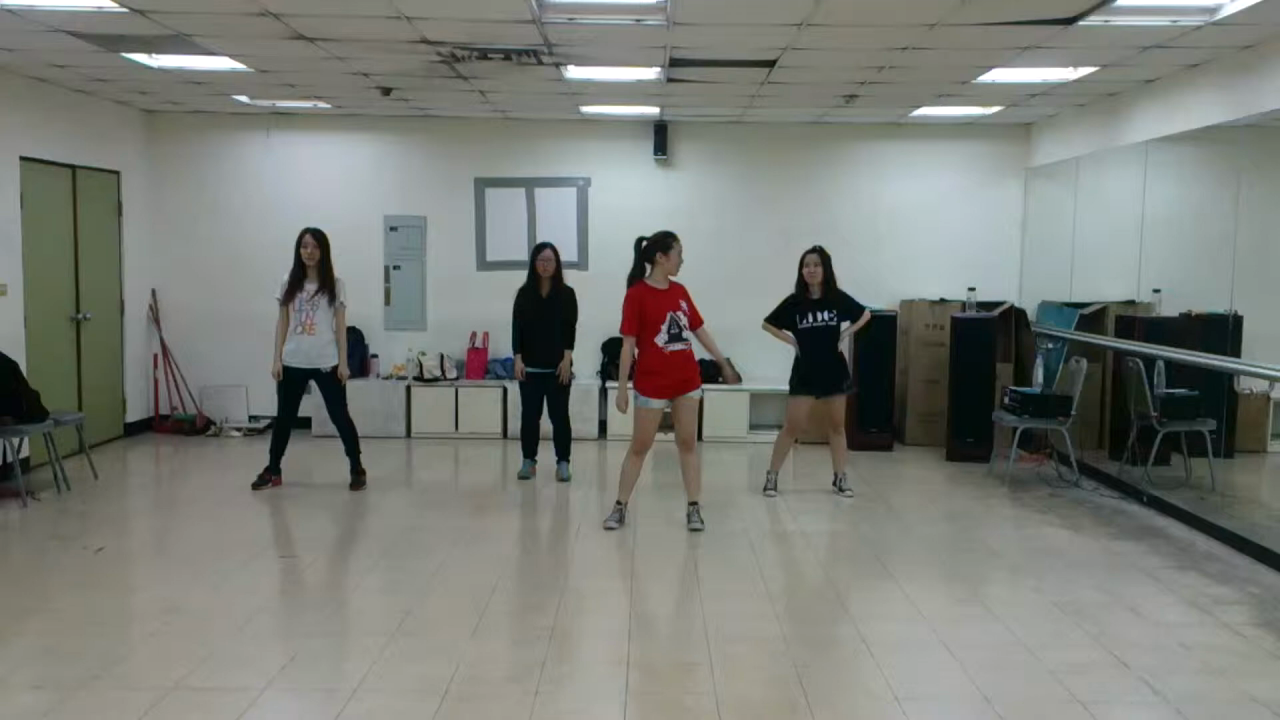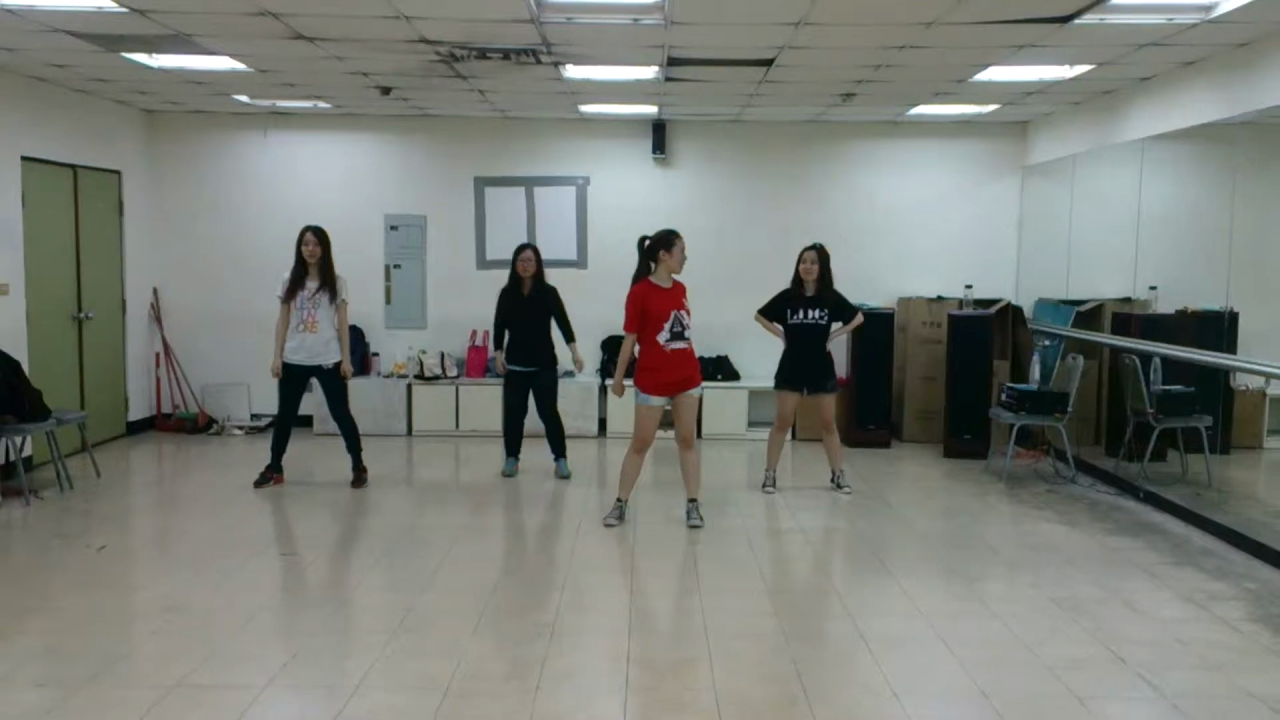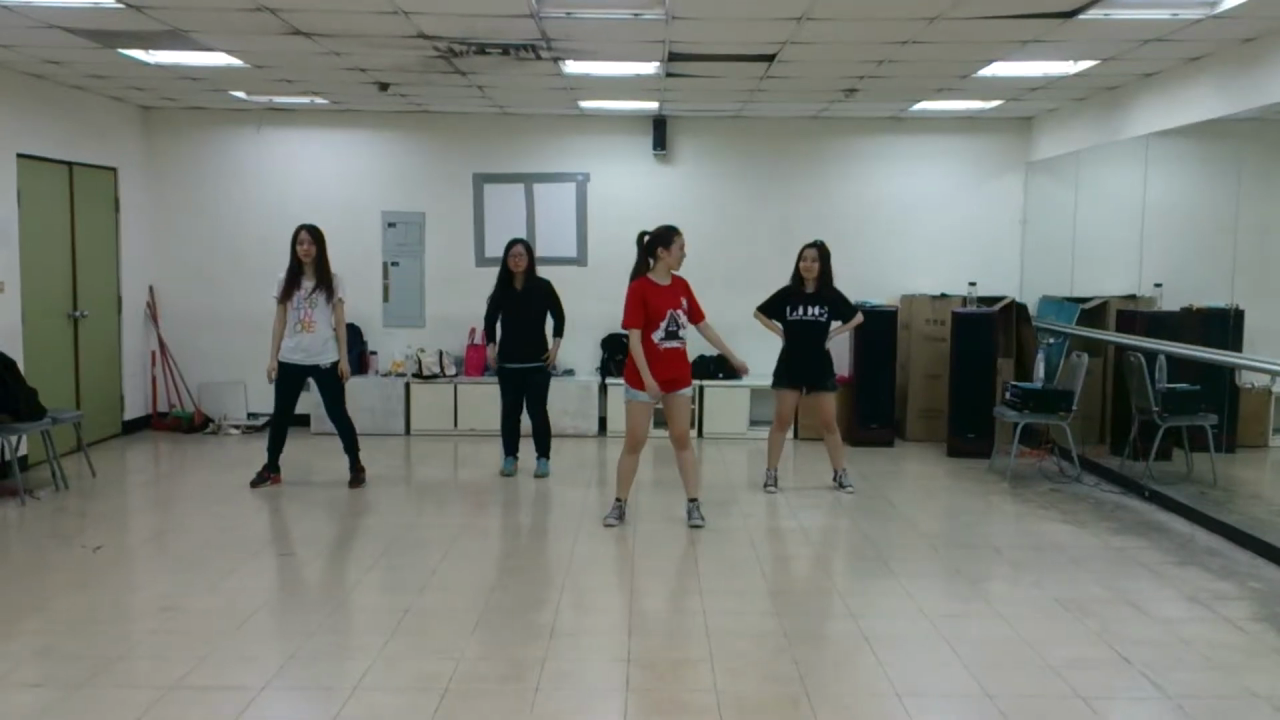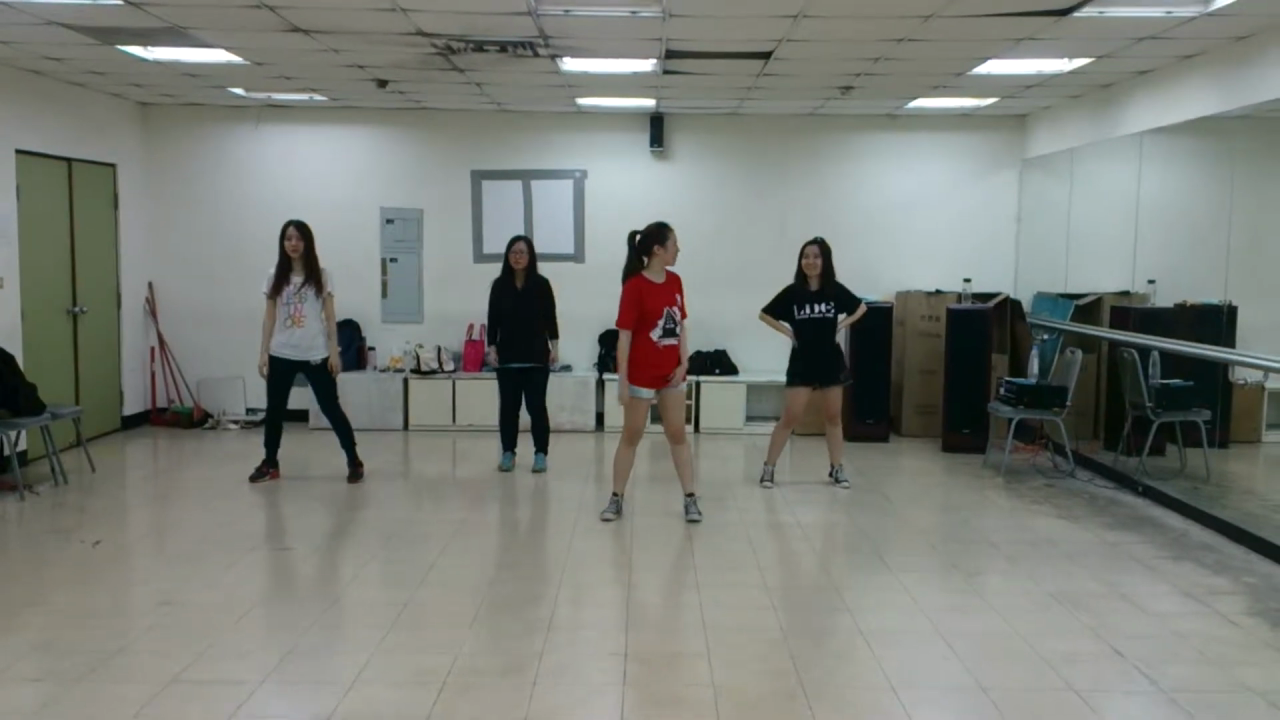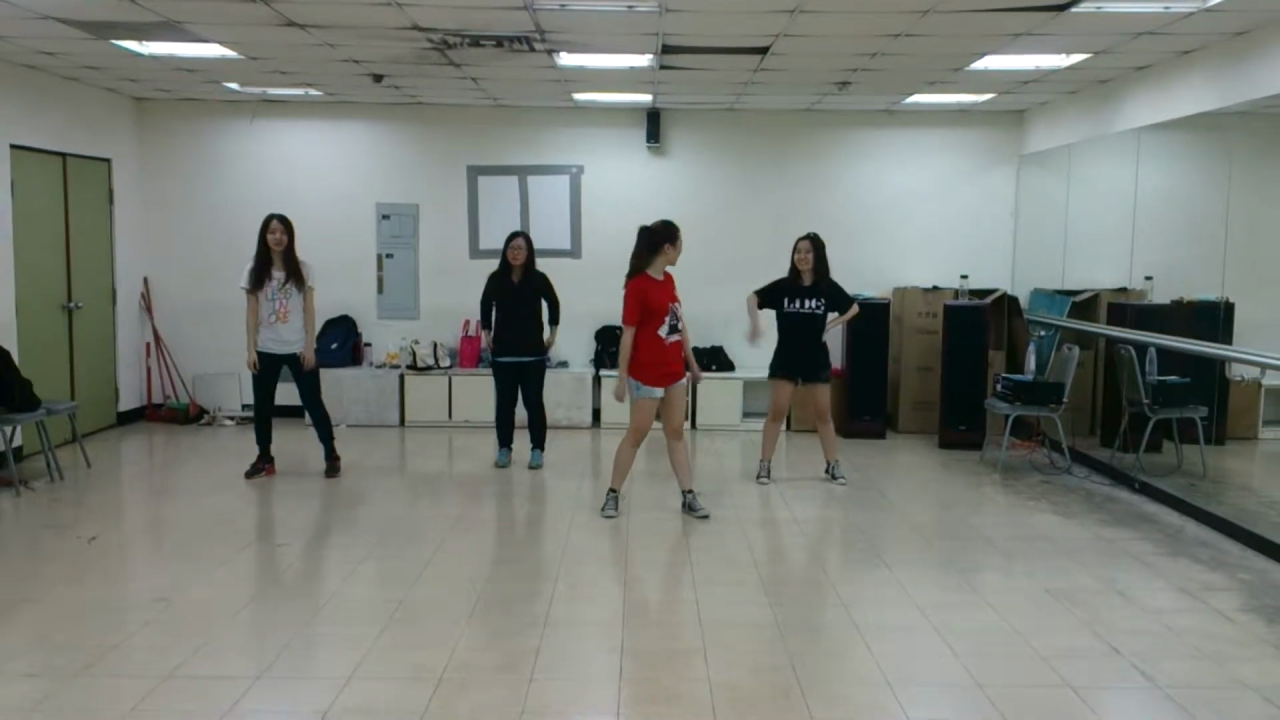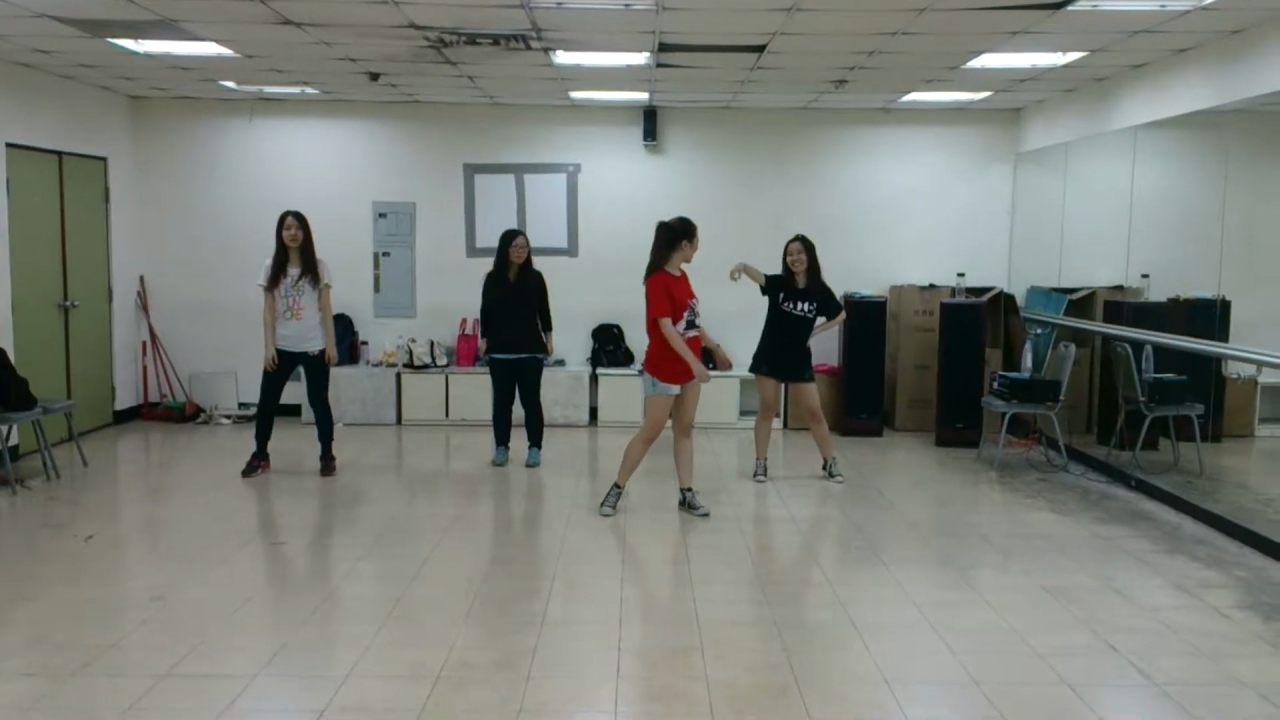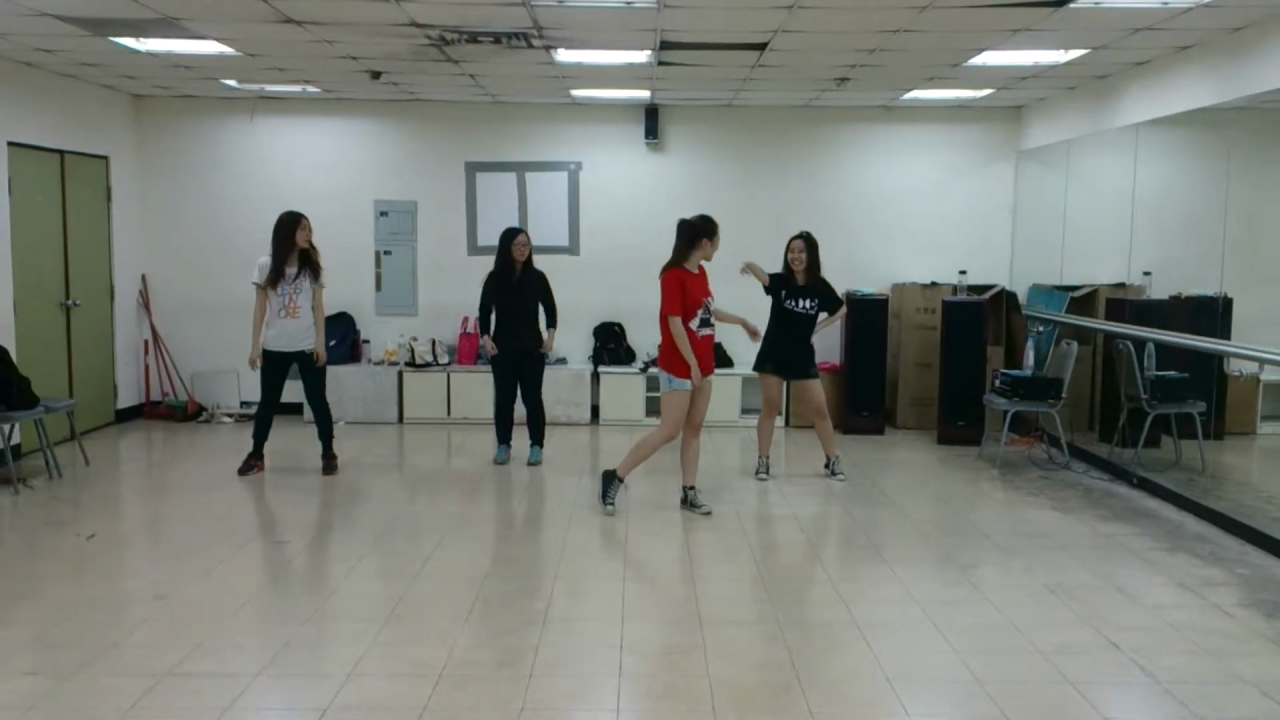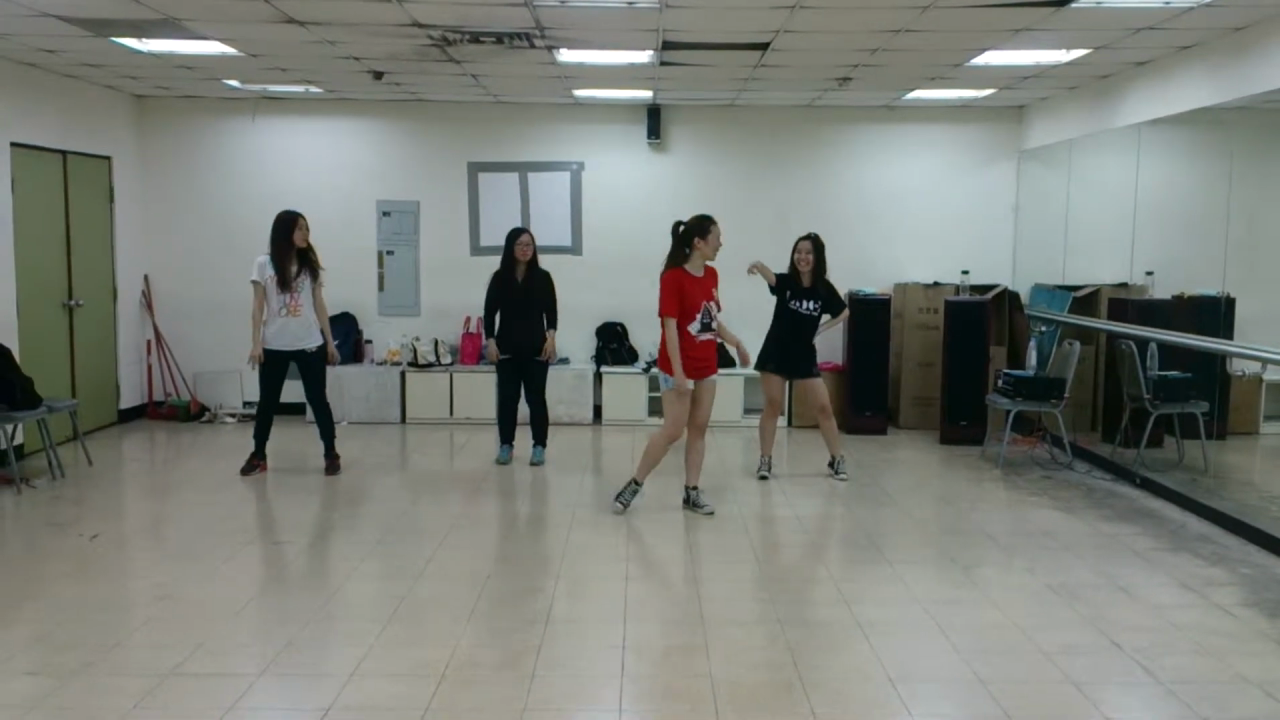
dt=0.4s
person 1, frame 1
left shoulder: (680, 291)
right shoulder: (637, 294)
left elbow: (699, 330)
right elbow: (628, 344)
left wrist: (724, 364)
right wrist: (622, 388)
left hip: (687, 380)
right hip: (652, 383)
left knee: (688, 443)
right knee: (640, 445)
left ankle: (694, 508)
right ankle: (620, 507)
person 1, frame 2
left shoulder: (680, 289)
right shoulder: (641, 291)
right elbow: (630, 339)
right wrist: (618, 378)
left hip: (688, 378)
right hip: (652, 381)
left knee: (687, 440)
right knee: (640, 444)
left ankle: (693, 505)
right ankle: (620, 504)
person 1, frame 3
left shoulder: (682, 286)
right shoulder: (639, 287)
left elbow: (702, 325)
right elbow: (634, 337)
left wrist: (732, 357)
right wrist: (647, 378)
left hip: (679, 377)
right hip: (644, 379)
left knee: (682, 440)
right knee: (634, 442)
left ankle: (693, 504)
right ankle: (619, 504)
person 1, frame 4
left shoulder: (675, 281)
right shoulder: (634, 286)
left elbow: (682, 325)
right elbow: (624, 336)
left wrist: (684, 363)
right wrist: (623, 381)
left hip: (672, 373)
right hip: (640, 375)
left knee: (678, 435)
right knee: (631, 437)
left ankle: (690, 499)
right ankle: (616, 498)
person 1, frame 5
left shoulder: (668, 280)
right shoulder: (638, 285)
right elbow: (628, 334)
left wrist: (692, 362)
right wrist: (622, 377)
left hip: (674, 371)
right hip: (647, 374)
left knee: (676, 433)
right knee: (636, 435)
left ankle: (688, 496)
right ankle: (613, 494)
person 1, frame 6
left shoulder: (682, 275)
right shoulder: (657, 280)
right elbow: (666, 328)
left wrist: (715, 346)
right wrist: (694, 362)
left hip: (689, 367)
right hip: (664, 370)
left knee: (684, 431)
right knee: (650, 433)
left ankle: (687, 494)
right ankle: (616, 490)
person 1, frame 7
left shoulder: (701, 272)
right shoulder: (674, 276)
right elbow: (675, 325)
left wrist: (742, 322)
right wrist: (693, 366)
left hip: (702, 364)
right hip: (678, 366)
left knee: (693, 429)
right knee: (669, 430)
left ankle: (689, 492)
right ankle: (614, 477)
person 1, frame 8
left shoulder: (711, 275)
right shoulder: (673, 277)
right elbow: (670, 326)
left wrist: (737, 344)
right wrist: (677, 371)
left hip: (706, 366)
right hip: (679, 366)
left knee: (699, 430)
right knee: (672, 431)
left ankle: (692, 492)
right ankle: (634, 484)
person 2, frame 1
left shoulder: (334, 284)
right shoulder: (289, 283)
left elbow: (340, 326)
right elbow: (282, 324)
left wrist: (343, 362)
right wrist: (277, 358)
left hip: (326, 363)
right hip: (293, 362)
left knee: (340, 416)
right knee: (284, 417)
left ankle: (357, 470)
right ankle: (273, 471)
person 2, frame 2
left shoulder: (335, 282)
right shoulder: (290, 281)
left elbow: (343, 323)
right elbow: (283, 321)
left wrist: (346, 359)
right wrist: (277, 356)
left hip: (328, 360)
right hip: (294, 360)
left knee: (341, 414)
right knee: (285, 414)
left ankle: (358, 467)
right ankle: (274, 468)
person 2, frame 3
left shoulder: (331, 281)
right shoulder: (286, 281)
left elbow: (340, 322)
right elbow: (279, 322)
left wrist: (344, 358)
right wrist: (273, 358)
left hip: (325, 359)
right hip: (291, 360)
left knee: (338, 413)
right knee: (281, 414)
left ankle: (356, 467)
right ankle: (271, 468)
person 2, frame 4
left shoulder: (320, 276)
right shoulder: (275, 276)
left elbow: (330, 317)
right elbow: (270, 317)
left wrist: (334, 352)
right wrist: (264, 352)
left hip: (315, 355)
right hip: (281, 355)
left knee: (331, 408)
right knee: (274, 409)
left ankle: (354, 462)
right ankle: (270, 463)
person 2, frame 5
left shoulder: (302, 269)
right shoulder: (255, 271)
left elbow: (309, 310)
right elbow: (252, 313)
left wrist: (310, 346)
right wrist: (251, 349)
left hip: (298, 348)
right hip: (267, 350)
left knee: (313, 402)
right knee: (262, 406)
left ankle: (331, 456)
right ankle: (264, 459)
person 2, frame 6
left shoulder: (318, 266)
right shoulder: (272, 268)
left elbow: (326, 308)
right elbow: (269, 310)
left wrist: (331, 343)
right wrist: (269, 346)
left hip: (314, 346)
right hip: (283, 347)
left knee: (319, 401)
right knee: (267, 400)
left ankle: (327, 456)
right ankle: (260, 456)
person 2, frame 7
left shoulder: (313, 266)
right shoulder: (266, 265)
left elbow: (318, 307)
right elbow: (260, 308)
left wrist: (320, 343)
right wrist: (255, 345)
left hip: (307, 345)
right hip: (275, 347)
left knee: (317, 400)
right knee: (268, 402)
left ankle: (328, 455)
right ankle: (256, 456)
person 2, frame 8
left shoulder: (310, 265)
right shoulder: (264, 264)
left elbow: (319, 305)
right elbow: (258, 306)
left wrist: (330, 341)
right wrist: (256, 342)
left hip: (310, 344)
right hip: (274, 346)
left knee: (318, 399)
right knee: (267, 401)
left ankle: (331, 455)
right ankle: (258, 456)
person 3, frame 1
left shoulder: (838, 298)
right shoulder: (794, 302)
left elbow: (865, 315)
right elbow: (768, 324)
left wrist: (844, 335)
right wrist: (791, 340)
left hip: (834, 371)
right hip: (805, 372)
left knee: (836, 426)
right knee: (792, 427)
left ankle: (840, 478)
right ankle: (772, 476)
person 3, frame 2
left shoulder: (831, 298)
right shoulder: (788, 297)
left elbow: (857, 318)
right elbow: (760, 316)
left wrist: (834, 335)
right wrist: (781, 334)
left hip: (821, 368)
right hip: (791, 368)
left knee: (828, 424)
right knee: (782, 423)
left ankle: (838, 475)
right ankle: (770, 473)
person 3, frame 3
left shoulder: (831, 296)
right shoulder: (787, 294)
left elbow: (857, 317)
right elbow: (760, 313)
left wrist: (833, 334)
right wrist: (780, 332)
left hip: (820, 366)
right hip: (790, 366)
left knee: (829, 423)
right knee: (782, 422)
left ankle: (840, 474)
right ankle: (771, 473)
person 3, frame 4
left shoulder: (835, 290)
right shoulder: (792, 292)
left elbow: (861, 308)
right elbow: (765, 315)
left wrist: (840, 327)
right wrist: (788, 332)
left hip: (830, 362)
right hip: (801, 364)
left knee: (833, 418)
right knee: (789, 418)
left ankle: (837, 469)
right ankle: (769, 467)
person 3, frame 5
left shoulder: (828, 287)
right shoulder: (783, 286)
left elbow: (853, 308)
right elbow: (754, 298)
left wrist: (829, 326)
right wrist: (755, 324)
left hip: (815, 359)
right hip: (785, 358)
left knee: (823, 414)
right knee: (777, 413)
left ankle: (833, 465)
right ankle: (764, 464)
person 3, frame 6
left shoulder: (820, 290)
right shoulder: (779, 283)
left elbow: (840, 315)
right elbow: (758, 277)
left wrist: (816, 331)
right wrist: (742, 268)
left hip: (799, 360)
right hip: (769, 357)
left knee: (815, 413)
right knee: (767, 410)
left ankle: (830, 463)
right ankle: (760, 462)
person 3, frame 7
left shoulder: (820, 286)
right shoulder: (780, 282)
left elbow: (841, 310)
right elbow: (764, 278)
left wrist: (819, 327)
right wrist: (750, 267)
left hip: (802, 356)
right hip: (774, 354)
left knee: (820, 409)
right knee: (770, 408)
left ankle: (833, 460)
right ankle: (763, 460)
person 3, frame 8
left shoulder: (824, 289)
right shoulder: (785, 282)
left elbow: (843, 312)
right elbow: (770, 277)
left wrist: (821, 329)
right wrist: (758, 266)
left hip: (804, 356)
right hip: (775, 354)
left knee: (824, 407)
right knee: (772, 407)
left ankle: (837, 460)
right ankle: (765, 460)
person 4, frame 1
left shoulder: (566, 293)
right shoulder: (525, 293)
left elbow: (570, 329)
right elbow: (517, 328)
left wrist: (567, 359)
right wrist: (518, 359)
left hip: (557, 365)
right hip: (530, 365)
left knee: (559, 415)
right knee: (529, 414)
left ankle: (563, 462)
right ankle: (528, 461)
person 4, frame 2
left shoulder: (548, 292)
right shoulder: (507, 293)
left elbow: (563, 322)
right elbow: (499, 326)
left wrist: (574, 351)
right wrist: (498, 353)
left hip: (544, 363)
right hip: (515, 364)
left knee: (548, 412)
right knee: (513, 412)
left ankle: (561, 459)
right ankle: (512, 458)
person 4, frame 3
left shoulder: (543, 287)
right shoulder: (501, 289)
left elbow: (559, 317)
right elbow: (490, 320)
left wrist: (555, 346)
right wrist: (491, 346)
left hip: (537, 360)
right hip: (508, 360)
left knee: (537, 410)
right knee: (510, 410)
left ankle: (543, 458)
right ankle: (510, 458)
person 4, frame 4
left shoulder: (541, 284)
right shoulder: (500, 285)
left elbow: (550, 317)
right elbow: (493, 319)
left wrist: (554, 347)
right wrist: (491, 348)
left hip: (536, 357)
right hip: (507, 357)
left knee: (536, 406)
right knee: (508, 406)
left ankle: (541, 453)
right ankle: (508, 453)
person 4, frame 5
left shoulder: (538, 279)
right shoulder: (496, 279)
left elbow: (553, 304)
right elbow: (486, 305)
left wrist: (553, 333)
right wrist: (486, 332)
left hip: (533, 352)
right hip: (503, 352)
left knee: (533, 402)
right knee: (504, 402)
left ankle: (537, 450)
right ankle: (504, 449)
person 4, frame 6
left shoulder: (535, 278)
right shoulder: (493, 278)
left elbow: (544, 310)
right elbow: (486, 312)
left wrist: (548, 339)
right wrist: (484, 339)
left hip: (531, 350)
right hip: (500, 351)
left knee: (531, 400)
right knee: (502, 400)
left ankle: (535, 448)
right ankle: (501, 447)
person 4, frame 7
left shoulder: (537, 277)
right shoulder: (495, 278)
left elbow: (550, 308)
right elbow: (485, 310)
left wrist: (551, 335)
right wrist: (485, 337)
left hip: (532, 349)
right hip: (502, 349)
left knee: (532, 398)
right knee: (504, 398)
left ankle: (537, 446)
right ankle: (503, 446)
person 4, frame 8
left shoulder: (542, 277)
right shoulder: (500, 277)
left elbow: (551, 309)
right elbow: (490, 310)
left wrist: (551, 337)
right wrist: (490, 340)
left hip: (536, 348)
right hip: (507, 349)
left knee: (536, 398)
right knee: (507, 398)
left ankle: (539, 446)
right ankle: (506, 446)
